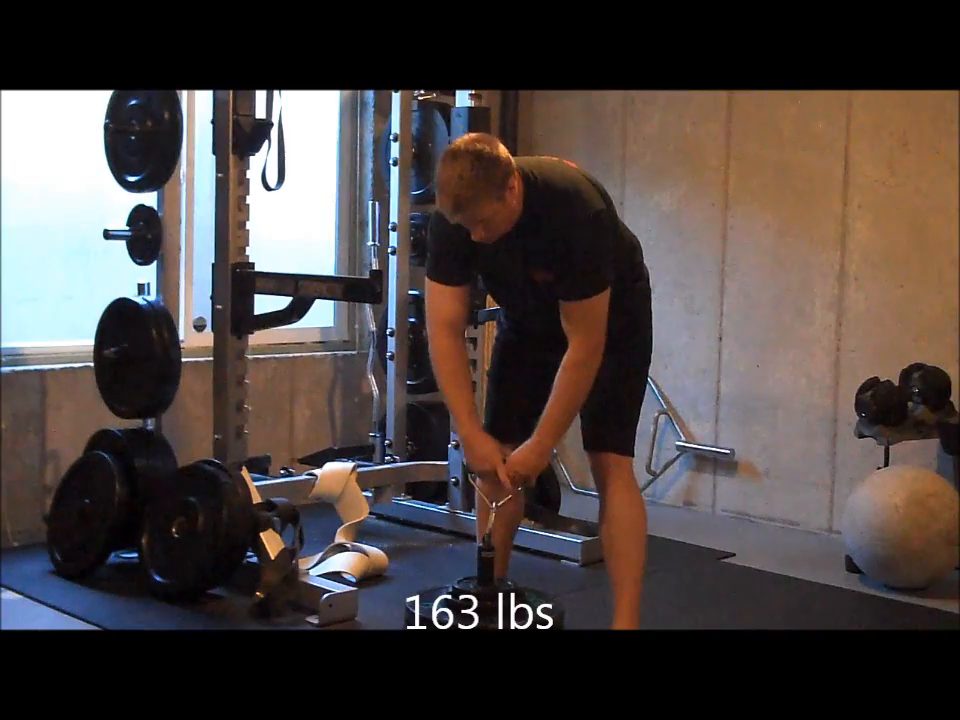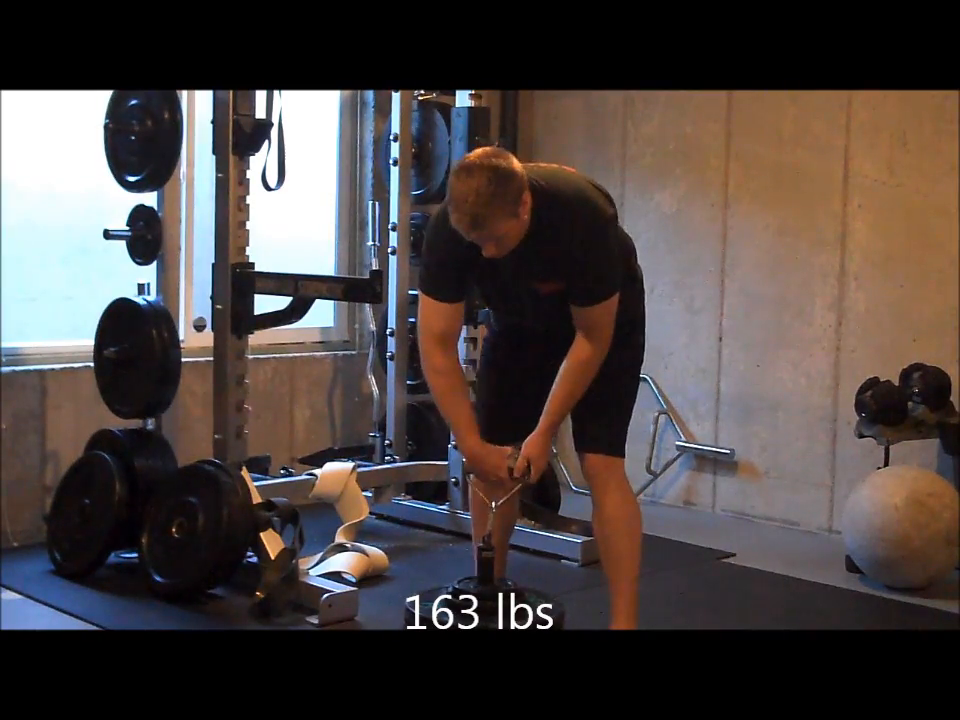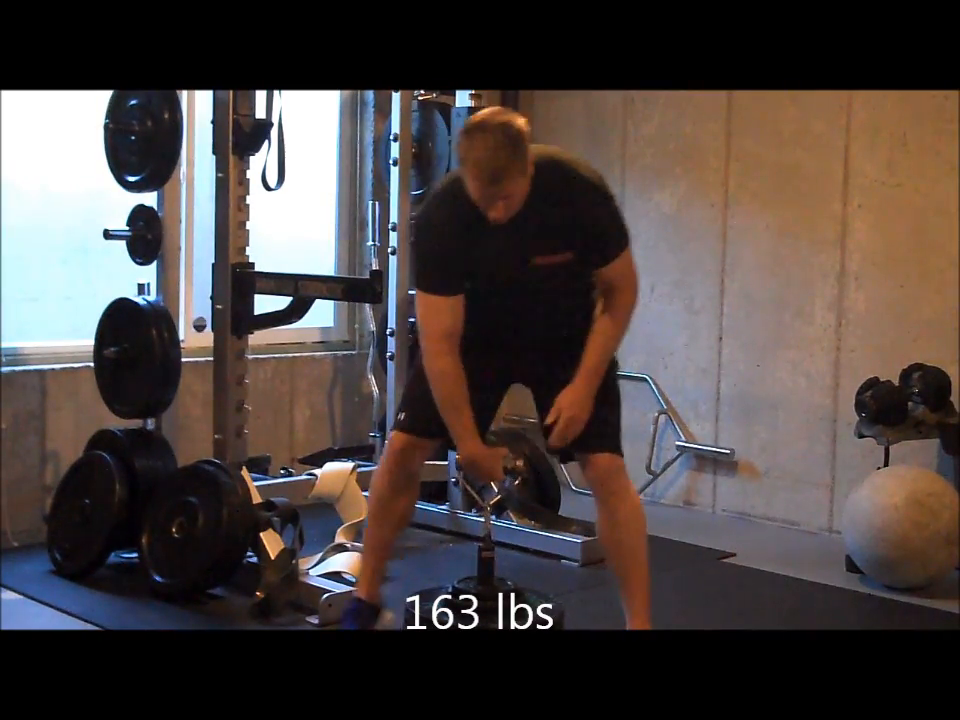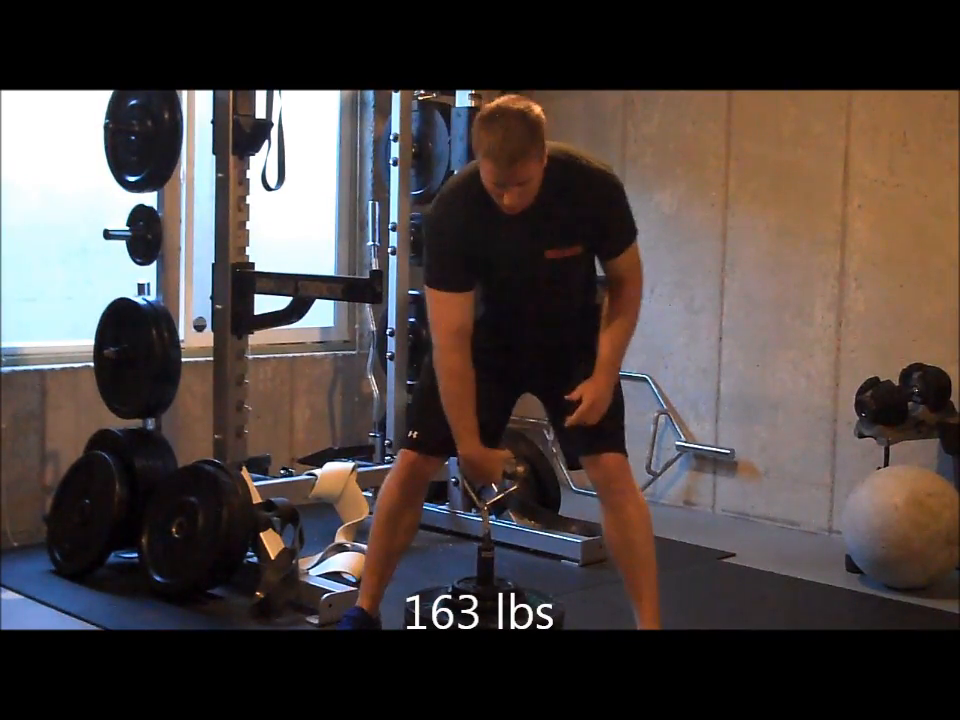
dt=1s
person 1, frame 1
left shoulder: (577, 211)
right shoulder: (451, 220)
left elbow: (584, 345)
right elbow: (445, 330)
left wrist: (541, 444)
right wrist: (470, 433)
left hip: (608, 321)
right hip: (526, 323)
left knee: (611, 466)
right knee: (495, 461)
left ankle: (626, 622)
person 1, frame 2
left shoulder: (584, 217)
right shoulder: (448, 229)
left elbow: (592, 338)
right elbow: (436, 344)
left wrist: (545, 432)
right wrist: (472, 444)
left hip: (600, 321)
right hip: (517, 323)
left knee: (601, 465)
right knee: (489, 456)
left ankle: (625, 623)
person 1, frame 3
left shoulder: (579, 192)
right shoulder: (441, 216)
left elbow: (618, 290)
right elbow: (437, 342)
left wrist: (585, 383)
right wrist: (469, 445)
left hip: (565, 336)
right hip: (476, 331)
left knee: (606, 470)
right knee: (402, 451)
left ankle: (640, 625)
right ankle: (364, 602)
person 1, frame 4
left shoulder: (593, 186)
right shoulder: (452, 212)
left elbow: (627, 282)
right elbow: (453, 340)
left wrist: (604, 375)
right wrist: (471, 446)
left hip: (573, 342)
right hip: (487, 340)
left knee: (611, 471)
right knee: (412, 464)
left ankle: (649, 624)
right ankle: (364, 610)
